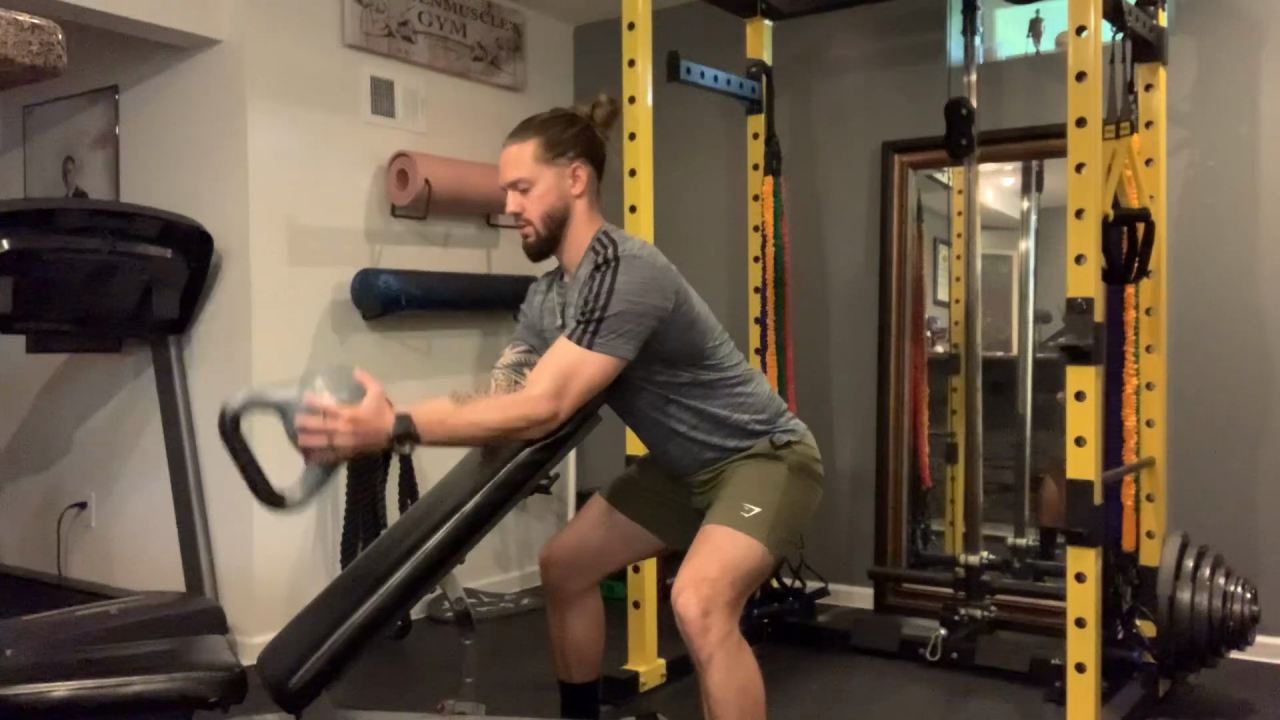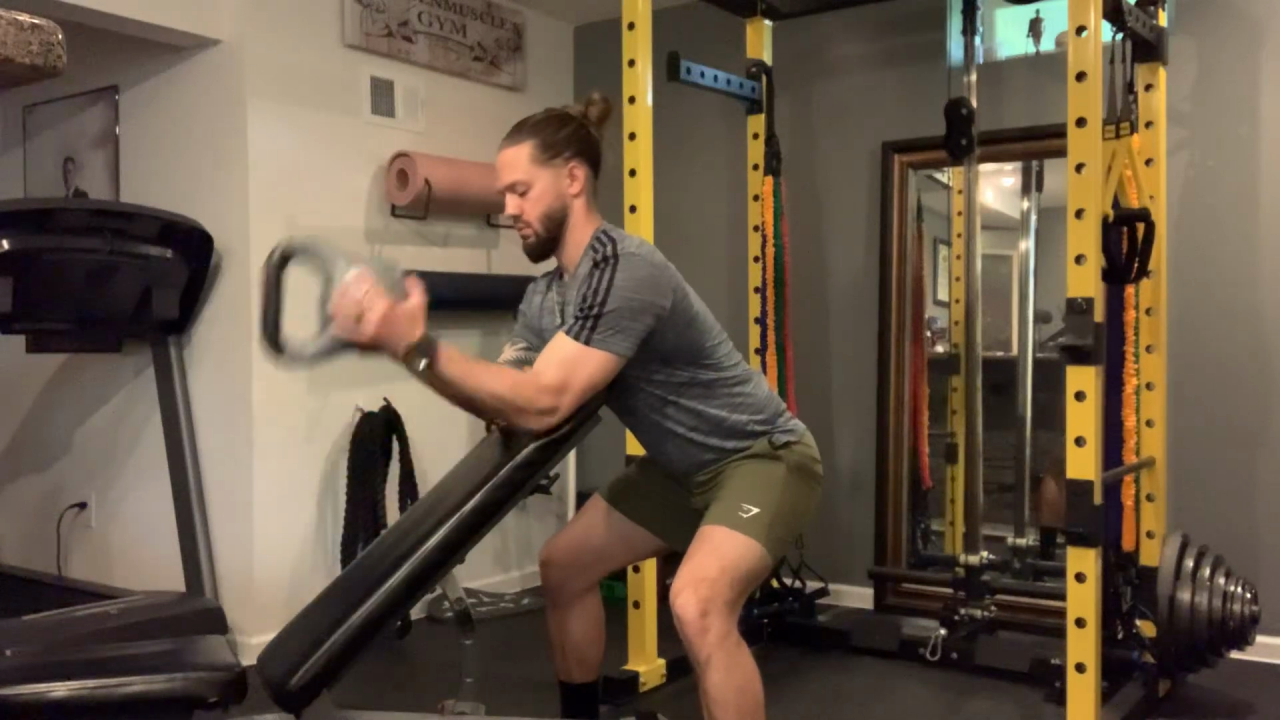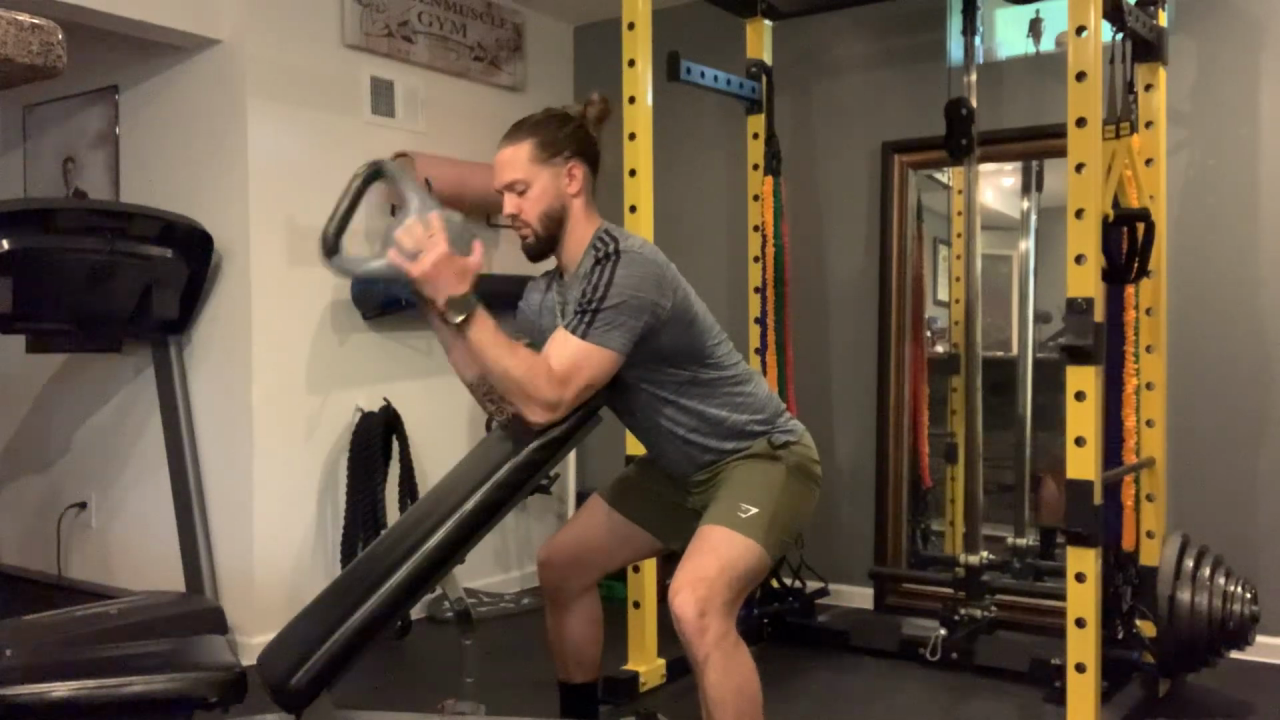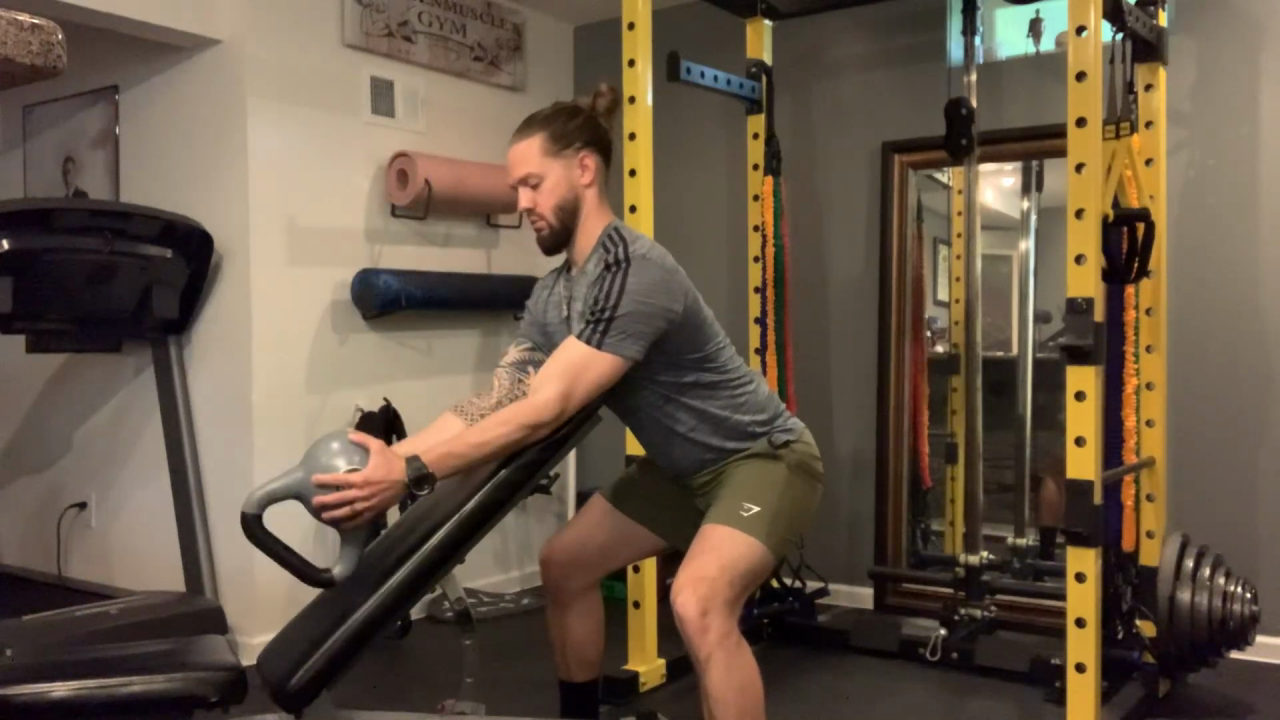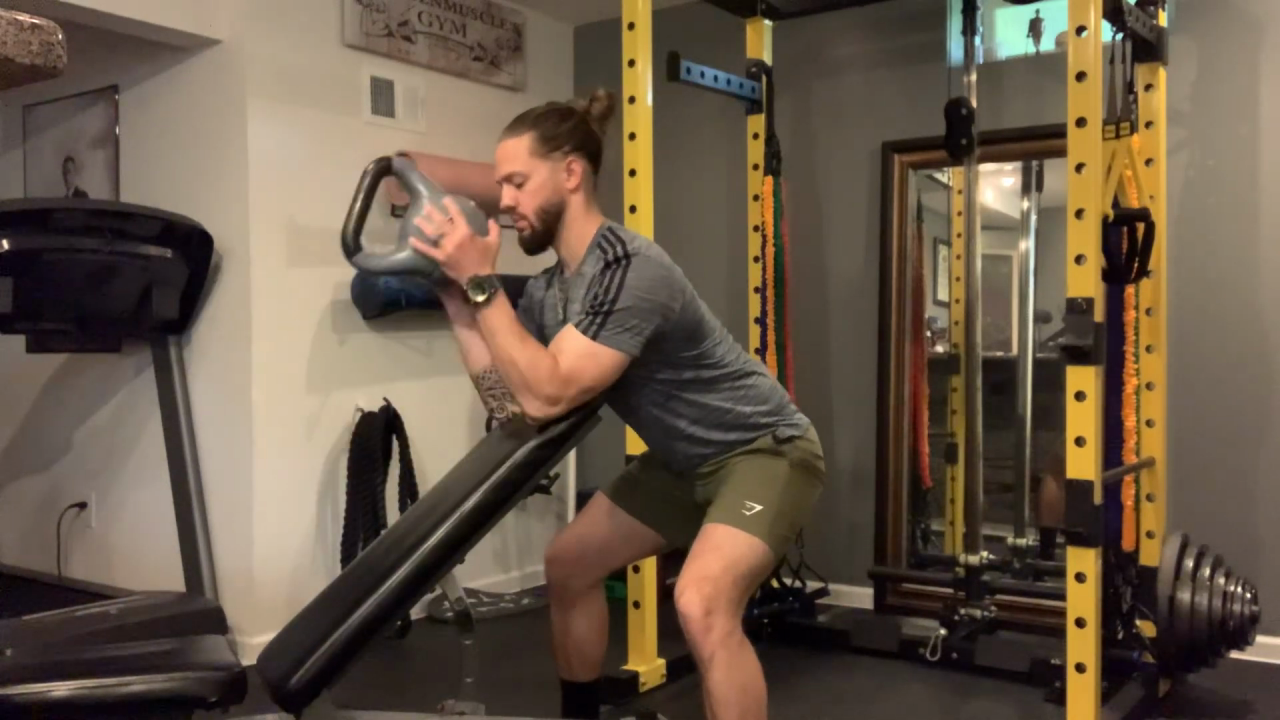
dt=1s
person 1, frame 1
left shoulder: (627, 273)
right shoulder: (547, 298)
left elbow: (539, 410)
right elbow: (500, 397)
left wrist: (395, 425)
right wrist: (378, 422)
left hip: (763, 456)
right hip: (682, 464)
left knee: (698, 603)
right knee: (563, 566)
person 1, frame 2
left shoulder: (624, 271)
right shoulder: (546, 296)
left elbow: (544, 403)
right elbow: (507, 397)
left wrist: (419, 346)
right wrist: (402, 339)
left hip: (762, 455)
right hip: (683, 464)
left knee: (697, 603)
right knee: (564, 565)
person 1, frame 3
left shoulder: (626, 270)
right shoulder: (546, 294)
left elbow: (546, 400)
right elbow: (507, 402)
left wrist: (459, 300)
right wrist: (440, 308)
left hip: (760, 455)
right hip: (682, 464)
left knee: (695, 604)
right knee: (561, 566)
person 1, frame 4
left shoulder: (635, 273)
right shoulder: (552, 294)
left elbow: (544, 411)
right elbow: (498, 401)
left wrist: (410, 473)
right wrist: (392, 454)
left hip: (763, 456)
right hip: (683, 465)
left knee: (698, 604)
right knee: (564, 565)
person 1, frame 5
left shoulder: (632, 270)
right shoulder: (548, 289)
left elbow: (548, 396)
right elbow: (509, 401)
left wrist: (482, 283)
right wrist: (456, 295)
left hip: (766, 450)
right hip: (685, 458)
left knee: (701, 603)
right knee: (569, 564)
